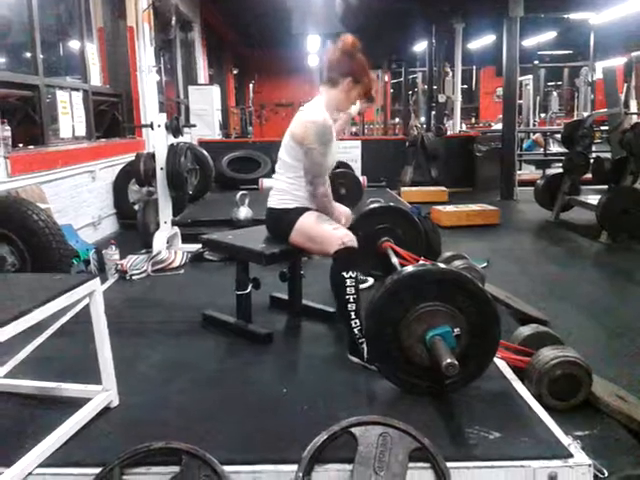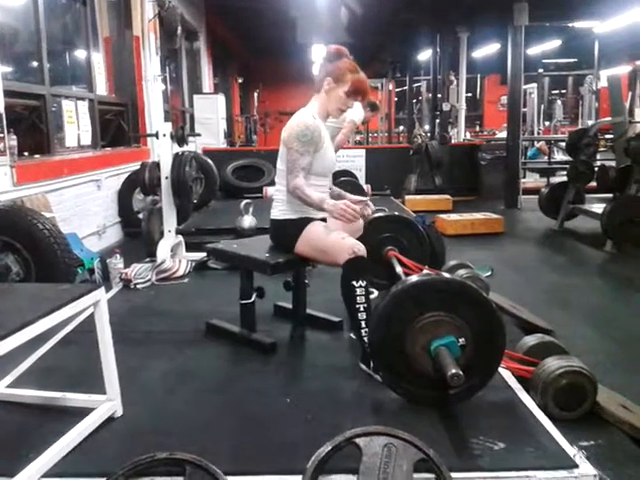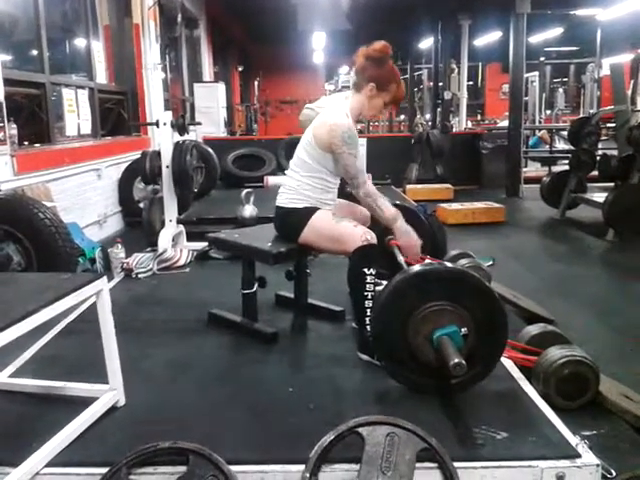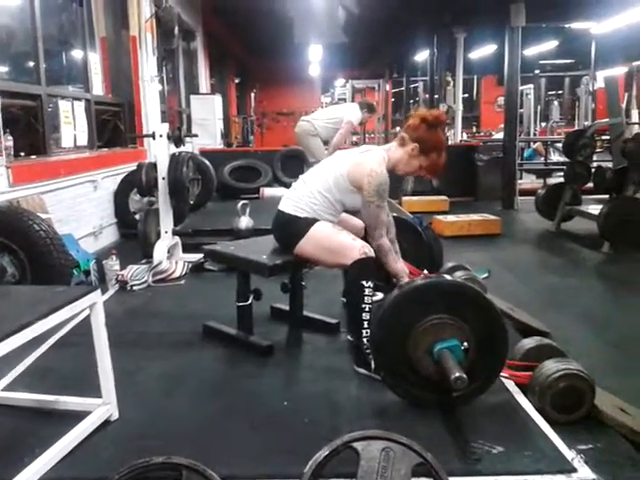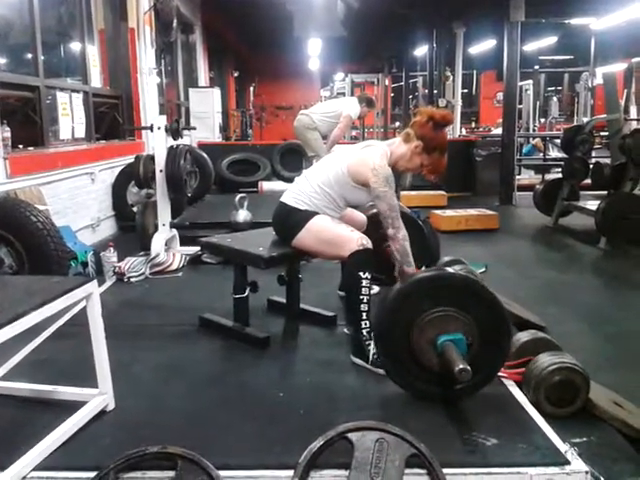
dt=1s
person 1, frame 1
left shoulder: (319, 111)
right shoulder: (319, 121)
right elbow: (317, 187)
left wrist: (338, 216)
right wrist: (335, 220)
left hip: (300, 204)
right hip: (286, 213)
left knee: (356, 222)
right knee: (345, 244)
left ankle: (353, 294)
right ankle: (358, 345)
person 1, frame 2
left shoulder: (317, 123)
right shoulder: (306, 124)
right elbow: (295, 185)
left wrist: (345, 198)
right wrist: (329, 205)
left hip: (309, 217)
right hip: (290, 223)
left knee: (362, 224)
right knee: (354, 254)
left ankle: (361, 296)
right ankle: (370, 353)
person 1, frame 3
left shoulder: (339, 114)
right shoulder: (340, 124)
left elbow: (355, 177)
right elbow: (359, 185)
left wrist: (390, 216)
right wrist: (398, 225)
left hip: (313, 205)
right hip: (296, 213)
left knee: (374, 220)
right knee: (364, 242)
left ankle: (372, 296)
right ankle: (369, 342)
person 1, frame 4
left shoulder: (375, 155)
right shoulder: (375, 171)
left elbow: (384, 219)
right elbow: (379, 238)
left wrist: (398, 261)
right wrist: (401, 279)
left hip: (306, 213)
right hip: (293, 221)
left knee: (363, 233)
right knee: (362, 255)
left ankle: (358, 302)
right ankle: (365, 354)
person 1, frame 5
left shoulder: (378, 150)
right shoulder: (378, 166)
left elbow: (388, 222)
right elbow: (394, 229)
left wrist: (400, 262)
left hip: (306, 207)
right hip: (293, 214)
left knee: (363, 225)
right knee: (360, 247)
left ankle: (352, 287)
right ankle: (363, 346)
